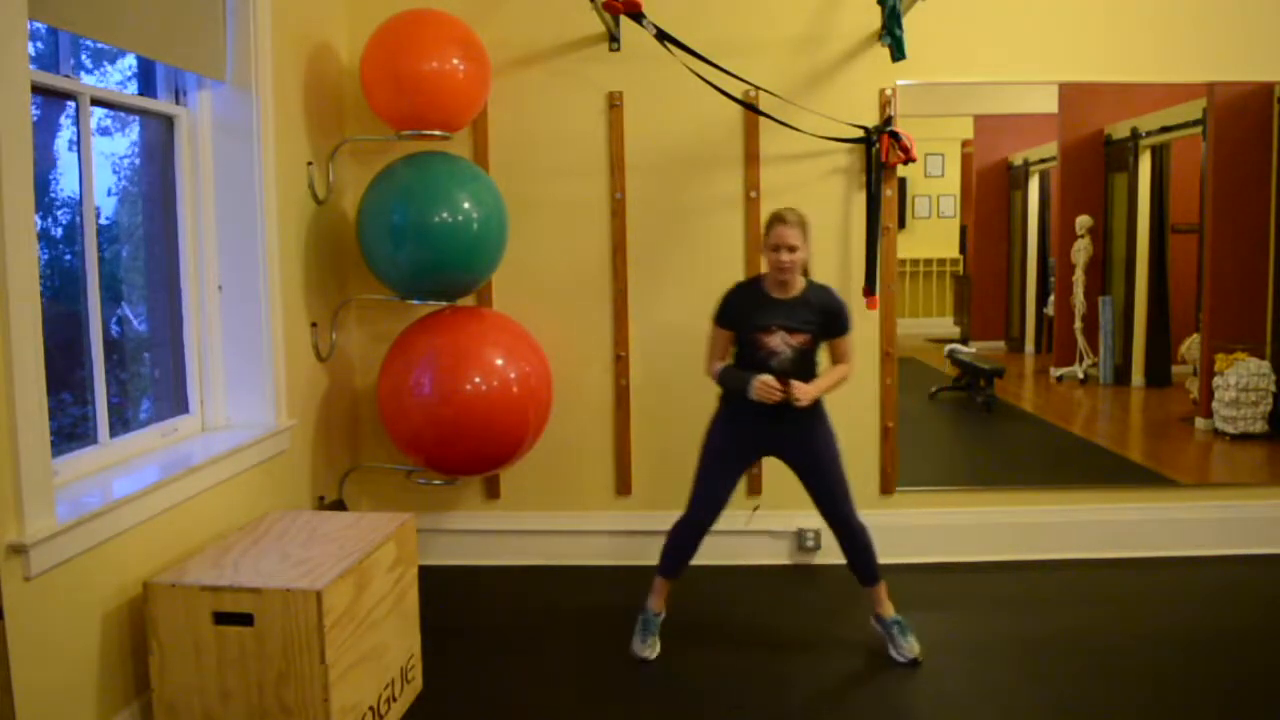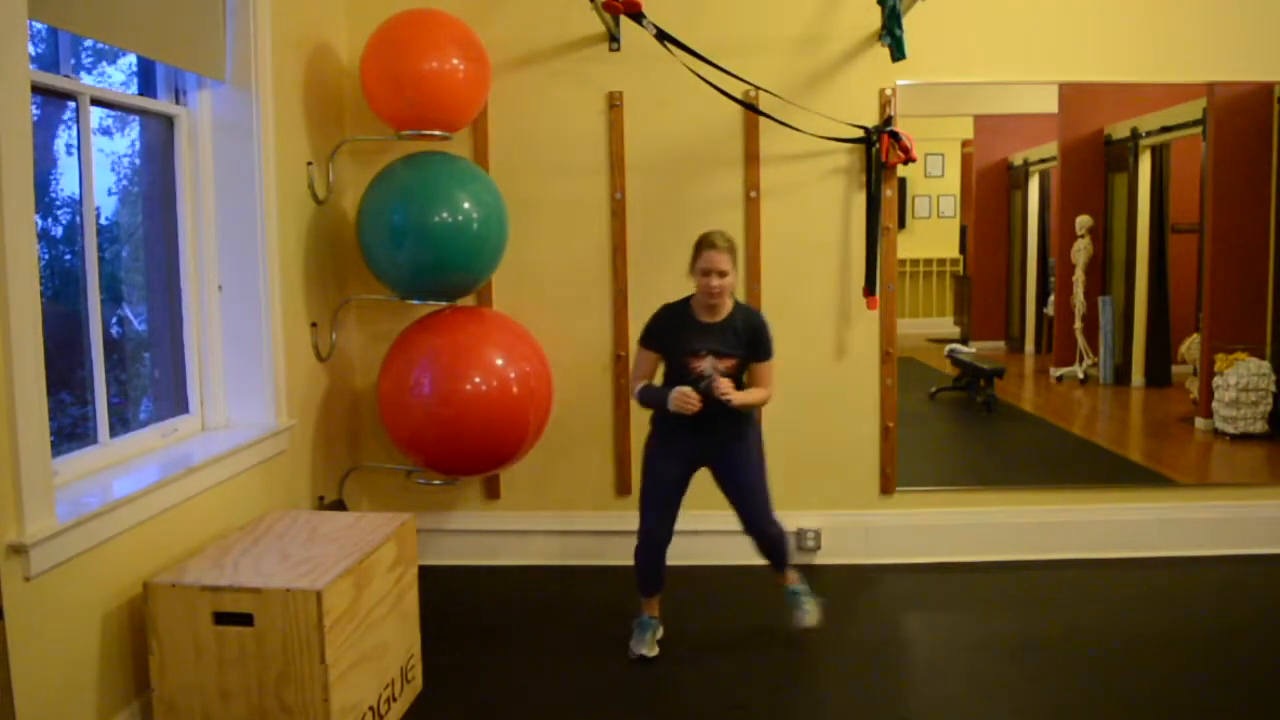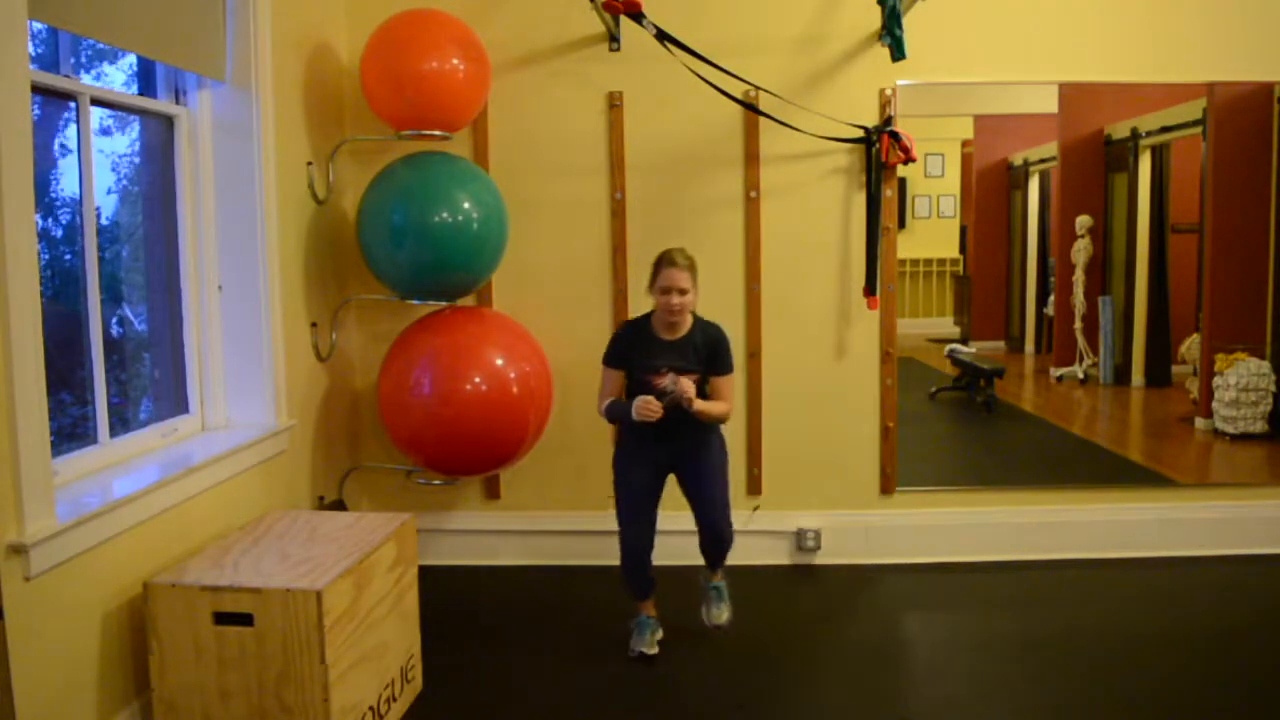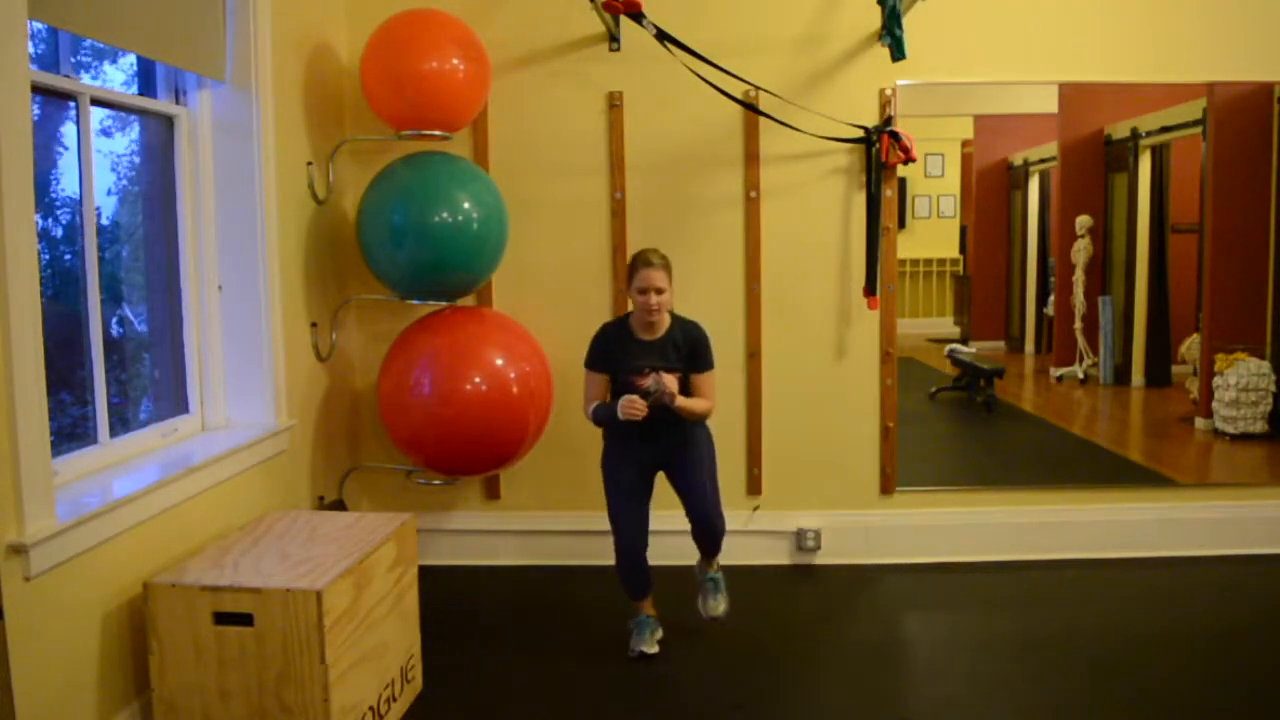
dt=0.2s
person 1, frame 1
left shoulder: (825, 301)
right shoulder: (742, 299)
left elbow: (842, 366)
right elbow: (715, 364)
left wrist: (813, 389)
right wrist: (747, 383)
left hip: (803, 422)
right hip: (743, 421)
left knee: (843, 518)
right knee: (699, 514)
left ankle: (885, 614)
right ankle: (654, 609)
person 1, frame 2
left shoulder: (750, 324)
right shoulder: (667, 319)
left elbow: (763, 390)
right elbow: (637, 385)
left wrist: (738, 397)
right wrist: (666, 398)
left hip: (732, 433)
right hip: (674, 435)
left knee: (759, 523)
right knee: (654, 532)
left ankle: (792, 583)
right ankle: (649, 617)
person 1, frame 3
left shoulder: (712, 338)
right shoulder: (628, 337)
left elbow: (725, 408)
right elbow: (606, 403)
left wrist: (695, 403)
right wrist: (630, 409)
left hip: (698, 440)
right hip: (641, 445)
left knee: (716, 525)
right knee: (635, 543)
left ankle: (714, 579)
right ankle: (646, 617)
person 1, frame 4
left shoulder: (691, 335)
right shoulder: (608, 338)
left elbow: (706, 406)
right elbow: (592, 407)
left wrist: (675, 399)
right wrist: (616, 410)
left hip: (684, 436)
right hip: (628, 445)
left knee: (708, 519)
right knee: (628, 542)
left ankle: (709, 569)
right ankle: (646, 616)
